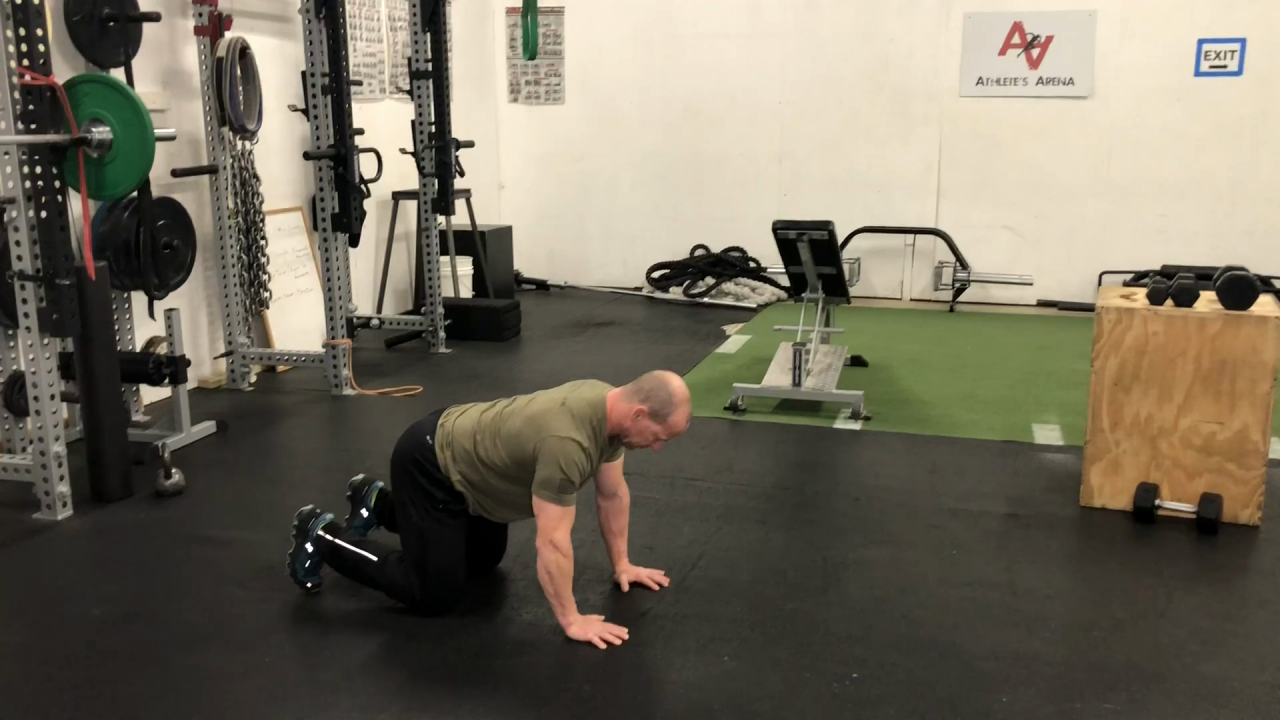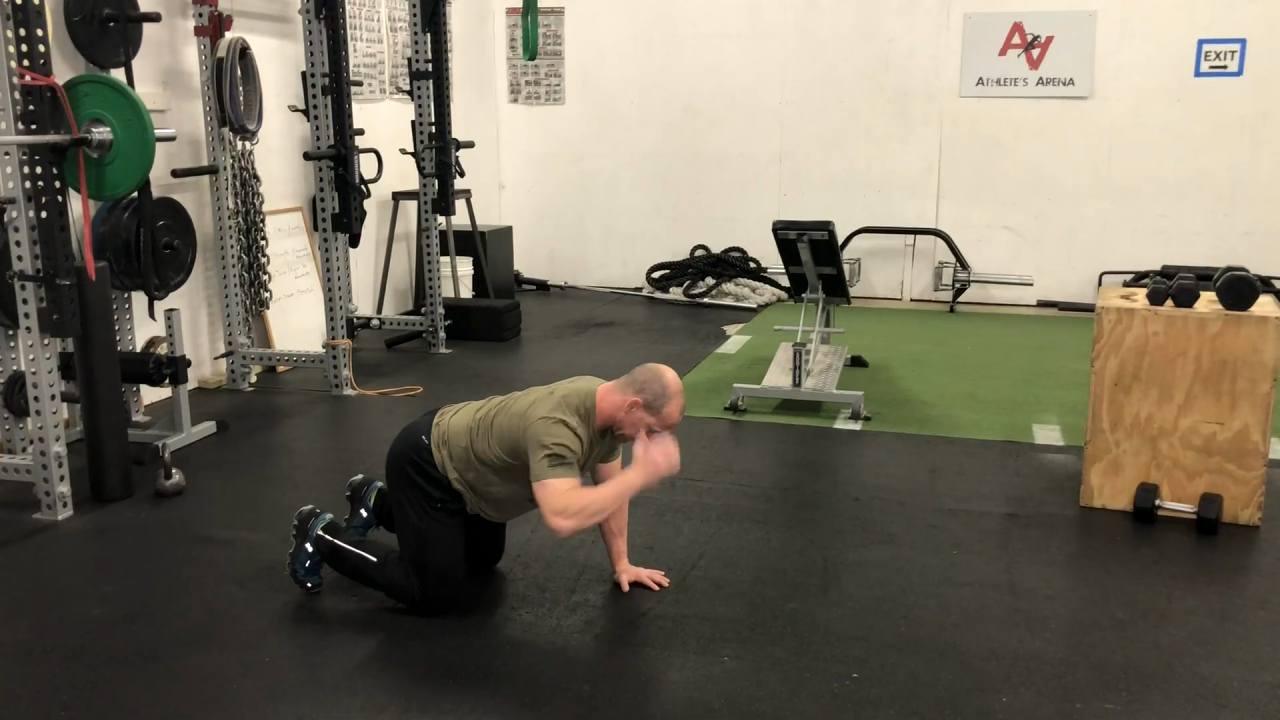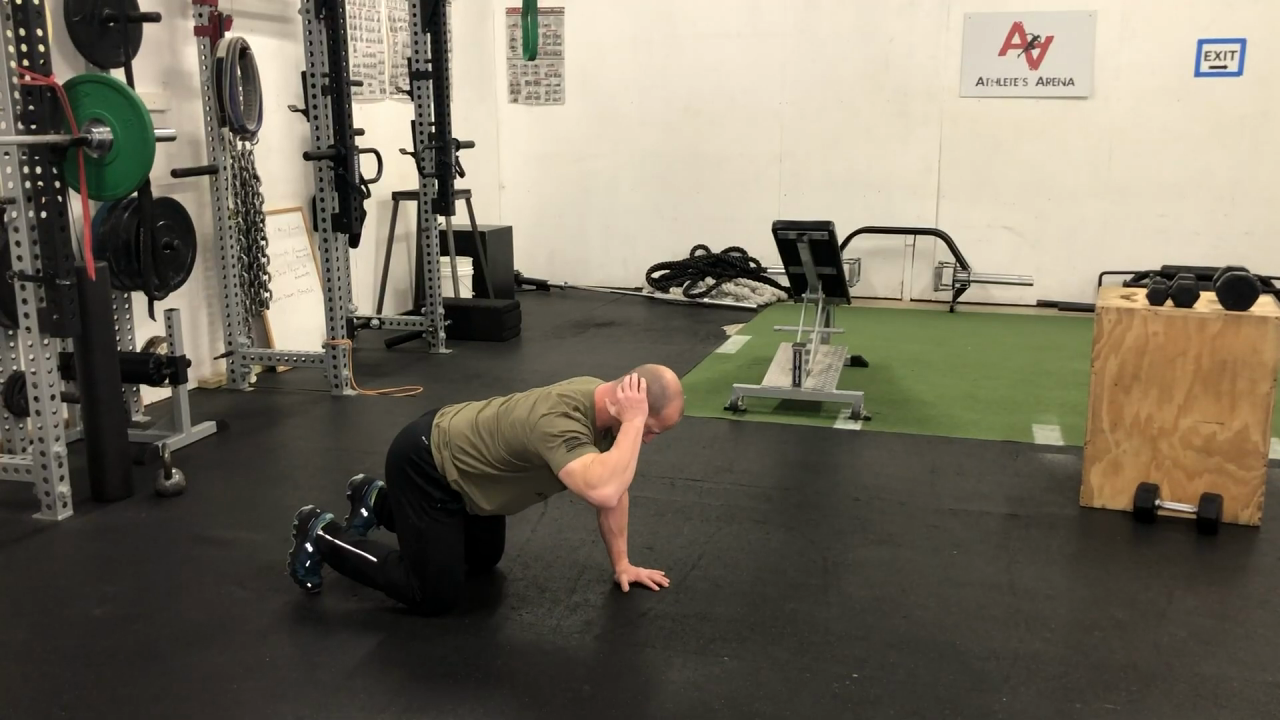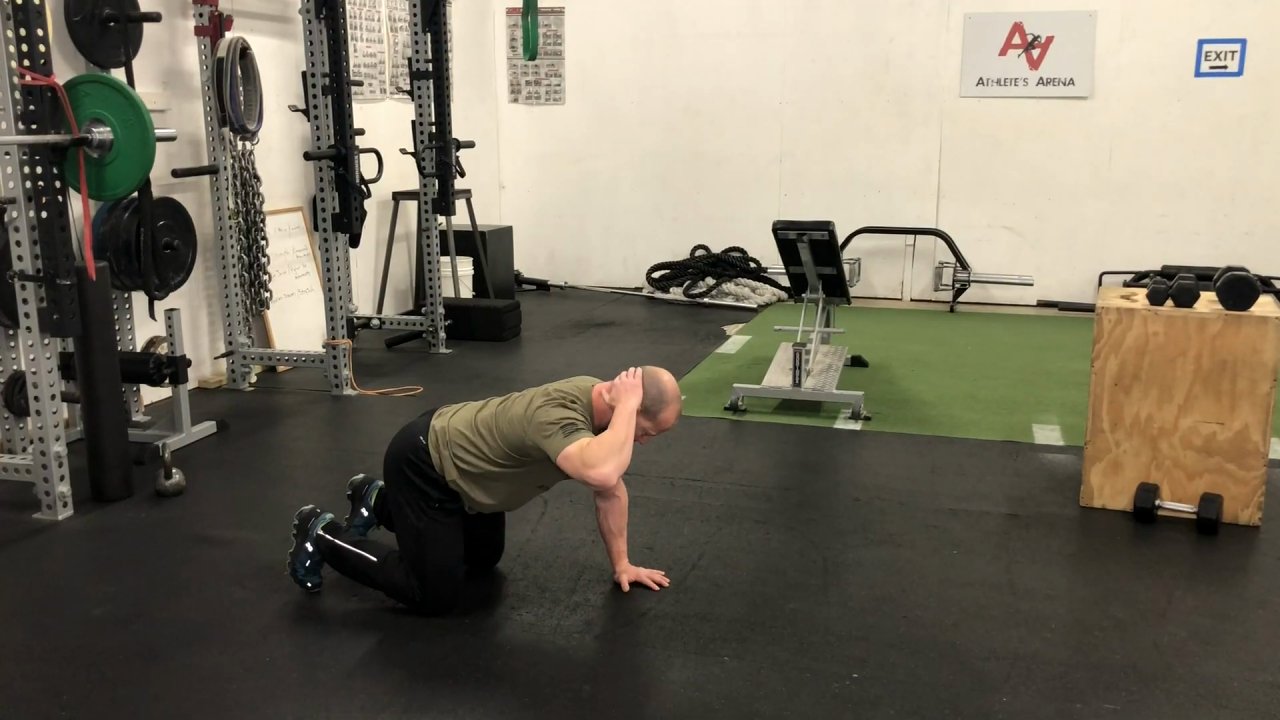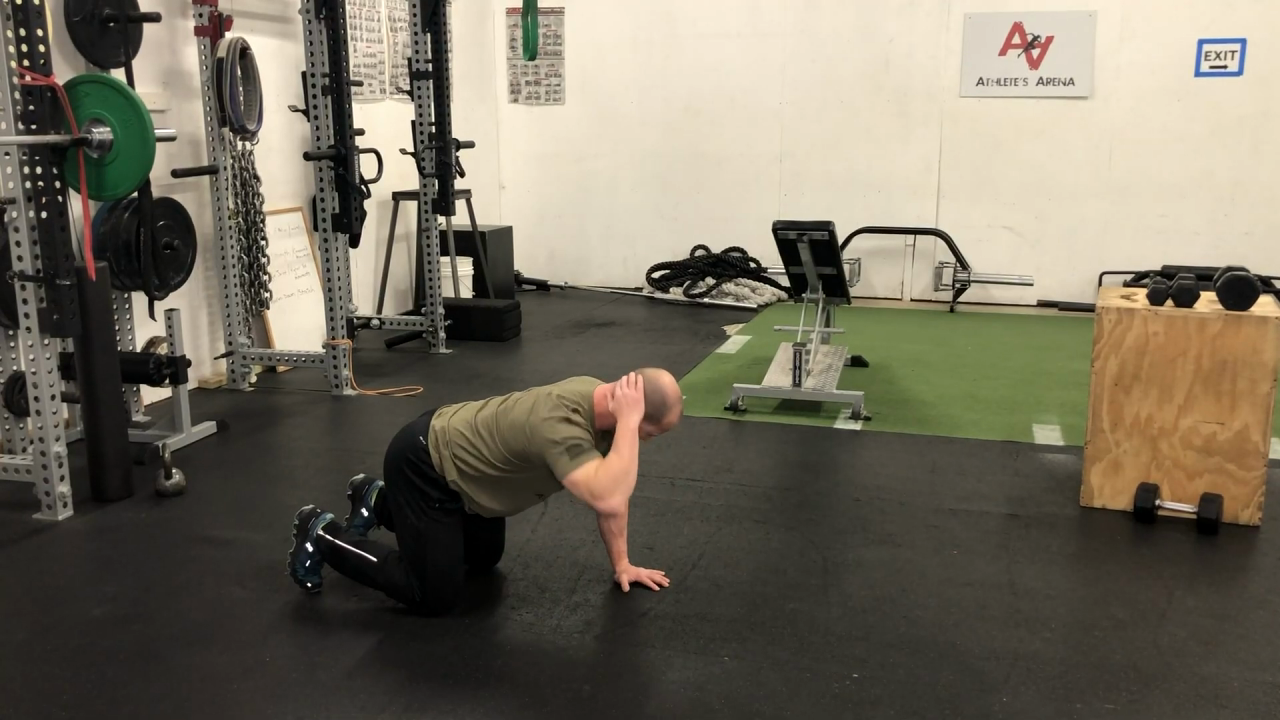
dt=0.4s
person 1, frame 1
left shoulder: (609, 408)
right shoulder: (567, 440)
left elbow: (612, 494)
right elbow: (552, 541)
left wrist: (622, 564)
right wrist: (571, 620)
left hip: (467, 456)
right hip: (429, 463)
left knee: (484, 560)
right knee: (436, 595)
left ankle: (378, 502)
right ankle: (324, 538)
person 1, frame 2
left shoulder: (606, 407)
right shoulder: (557, 426)
left elbow: (607, 488)
right elbow: (562, 517)
left wrist: (621, 563)
right wrist: (640, 474)
left hip: (461, 454)
right hip: (426, 462)
left knee: (483, 559)
right knee: (434, 594)
left ankle: (376, 501)
right ankle: (323, 537)
person 1, frame 3
left shoulder: (603, 404)
right shoulder: (561, 421)
left elbow: (613, 491)
right elbow: (602, 492)
left wrist: (621, 563)
right wrist: (632, 421)
left hip: (460, 454)
right hip: (425, 462)
left knee: (483, 559)
right knee: (434, 595)
left ankle: (378, 501)
right ankle: (323, 538)
person 1, frame 4
left shoulder: (599, 402)
right shoulder: (559, 413)
left elbow: (611, 489)
right elbow: (602, 473)
left wrist: (621, 563)
right wrist: (626, 405)
left hip: (459, 452)
right hip: (423, 461)
left knee: (484, 558)
right knee: (434, 595)
left ankle: (377, 501)
right ankle: (323, 536)
person 1, frame 5
left shoulder: (599, 400)
right shoulder: (561, 424)
left elbow: (611, 488)
right elbow: (610, 501)
left wrist: (622, 564)
right wrist: (629, 422)
left hip: (455, 450)
right hip: (423, 463)
left knee: (484, 558)
right knee: (434, 596)
left ankle: (379, 501)
right ankle: (323, 537)
